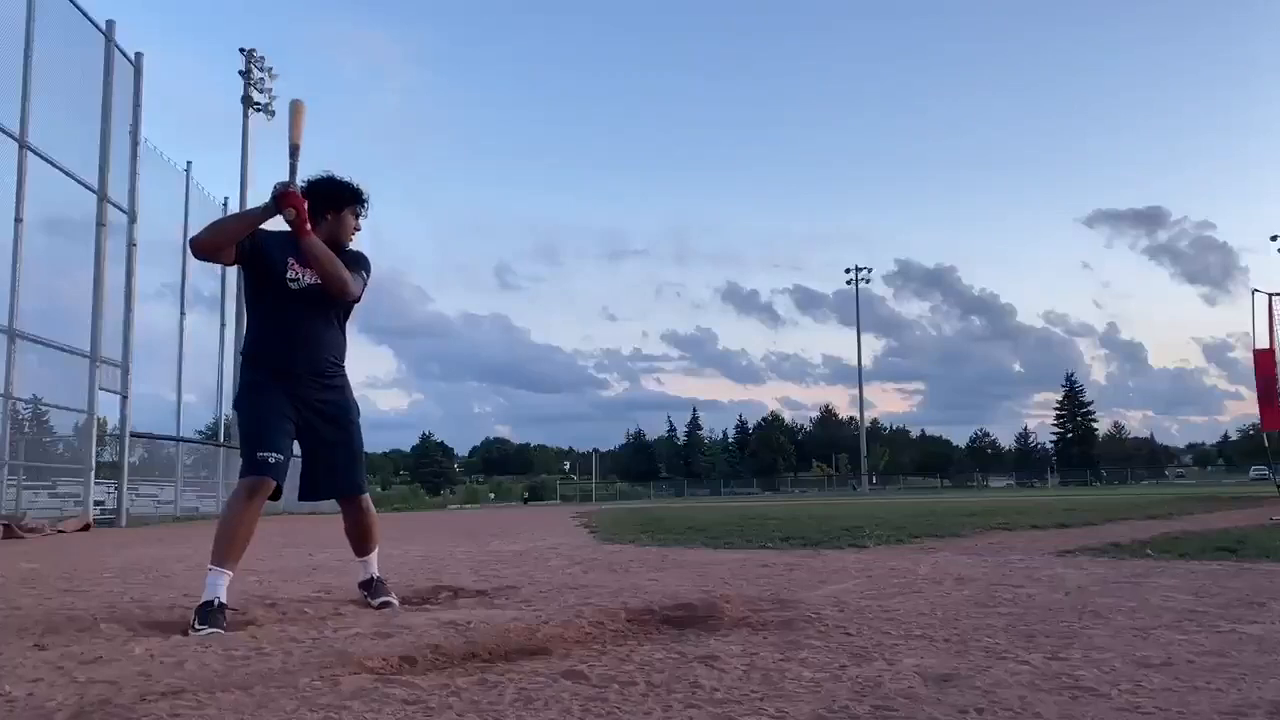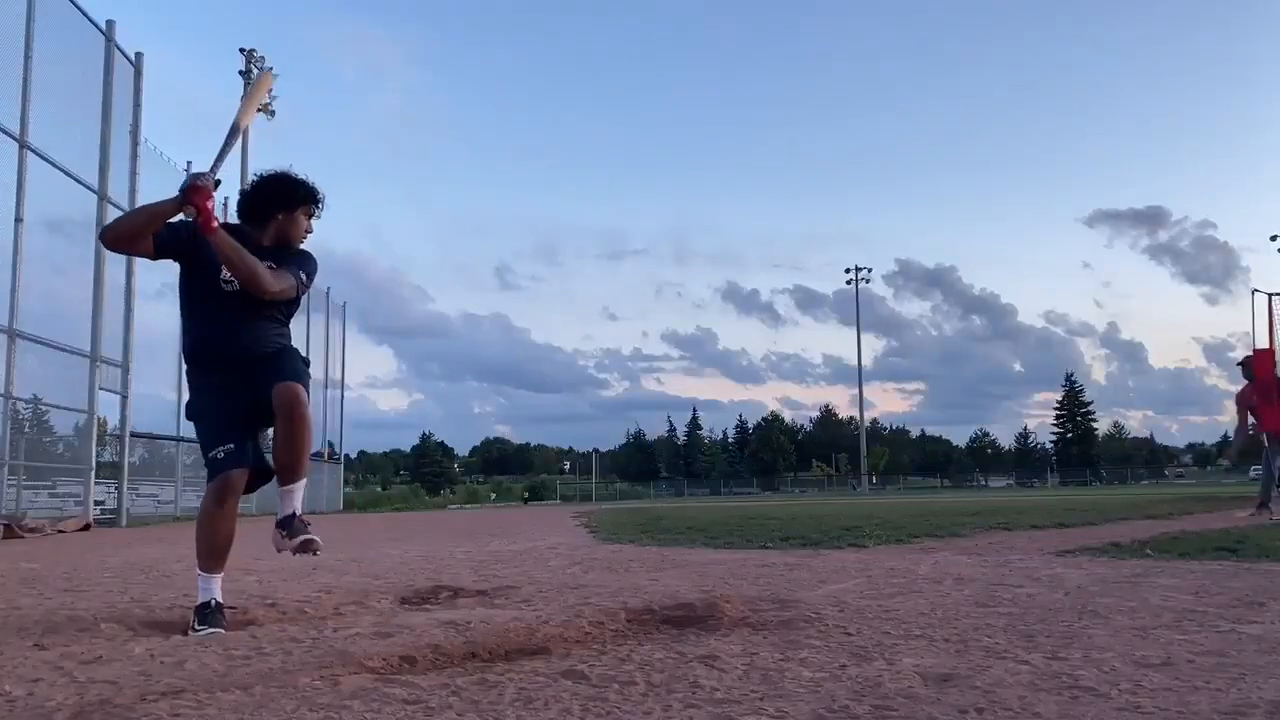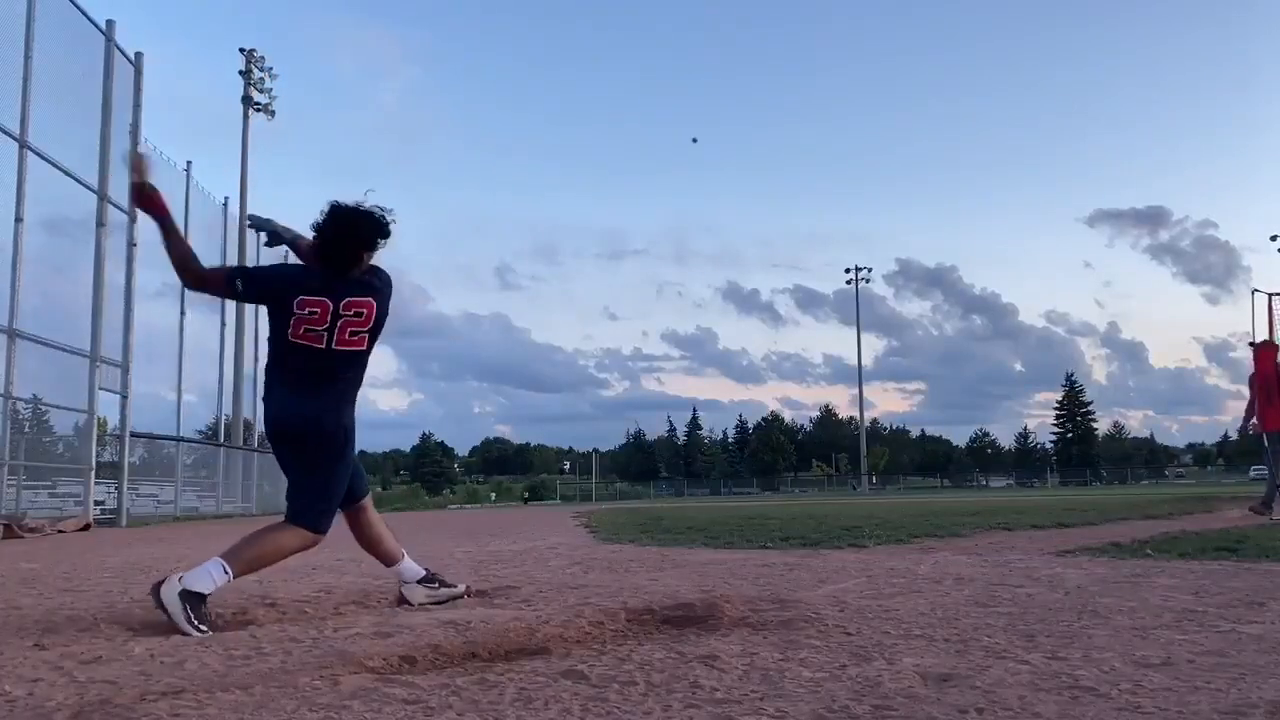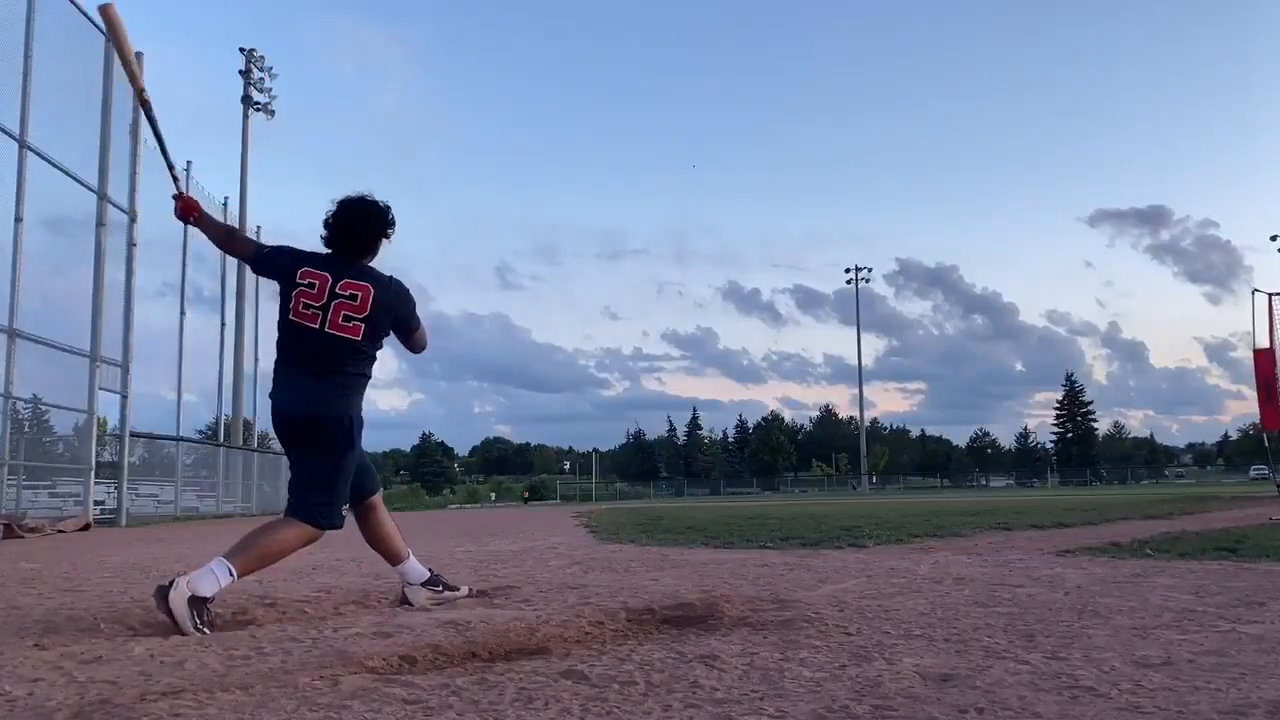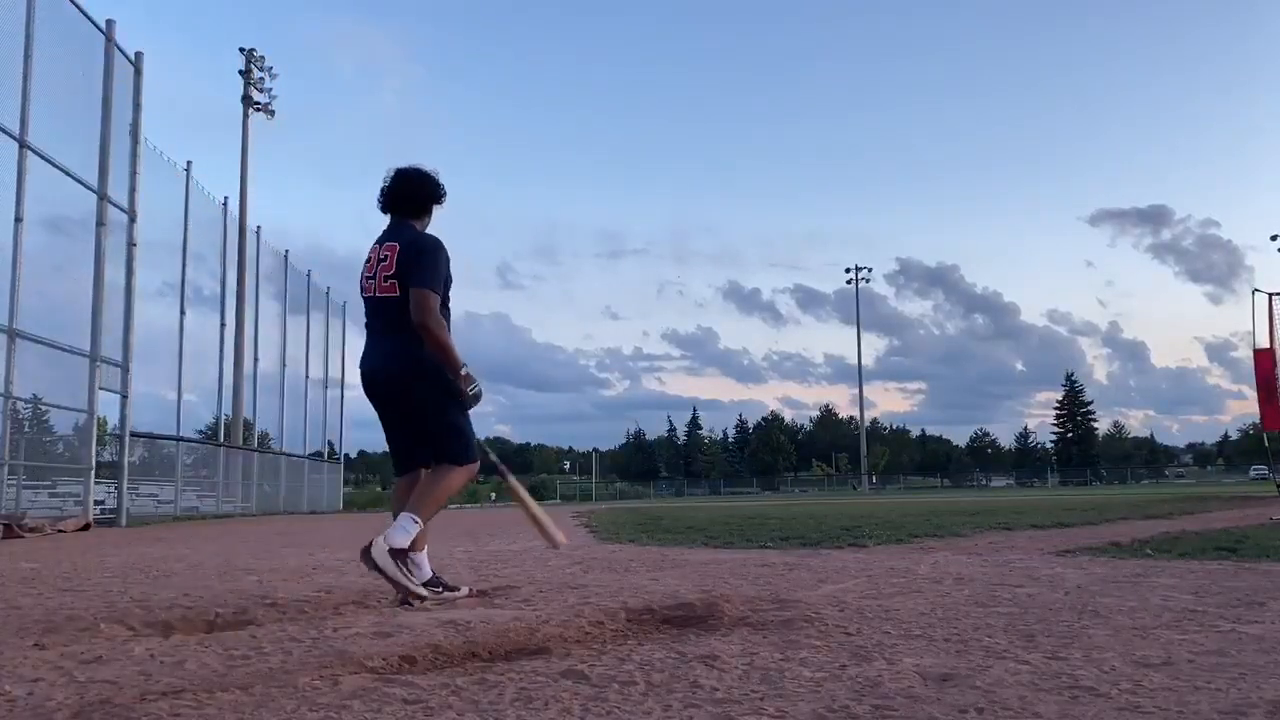
dt=1s
person 1, frame 1
left shoulder: (354, 260)
right shoulder: (266, 245)
left elbow: (346, 289)
right elbow: (201, 245)
left wrist: (303, 229)
right wrist: (268, 210)
left hip: (328, 389)
right hip: (268, 385)
left knee: (353, 490)
right knee: (257, 481)
left ankle: (370, 577)
right ankle: (213, 598)
person 1, frame 2
left shoulder: (301, 263)
right shoulder: (195, 237)
left elbow: (264, 287)
right elbow: (112, 238)
left wrist: (209, 226)
right wrist: (171, 205)
left hip: (270, 363)
right hip: (214, 378)
left knee: (292, 395)
right knee: (229, 478)
left ankle: (290, 518)
right ankle: (208, 600)
person 1, frame 3
left shoulder: (287, 281)
right shoulder: (379, 285)
left elbow: (195, 275)
left wrist: (155, 206)
right wrist: (286, 233)
left hip: (283, 417)
right hip: (328, 423)
left knee: (357, 499)
right knee: (307, 525)
left ankle: (416, 579)
right ankle: (190, 584)
person 1, frame 4
left shoulder: (300, 266)
right shoulder: (391, 291)
left elbow: (240, 246)
right elbow: (418, 344)
left wrist: (198, 216)
left hip: (289, 406)
right hip: (333, 414)
left knee: (367, 495)
right knee: (307, 520)
left ankle: (419, 581)
right ankle: (196, 585)
person 1, frame 5
left shoulder: (377, 250)
right shoulder: (426, 247)
right elbow: (425, 317)
right wrist: (459, 373)
left hip: (377, 368)
right hip: (415, 370)
left knee: (414, 469)
right knee: (460, 461)
left ankle: (420, 576)
right ankle: (392, 544)
